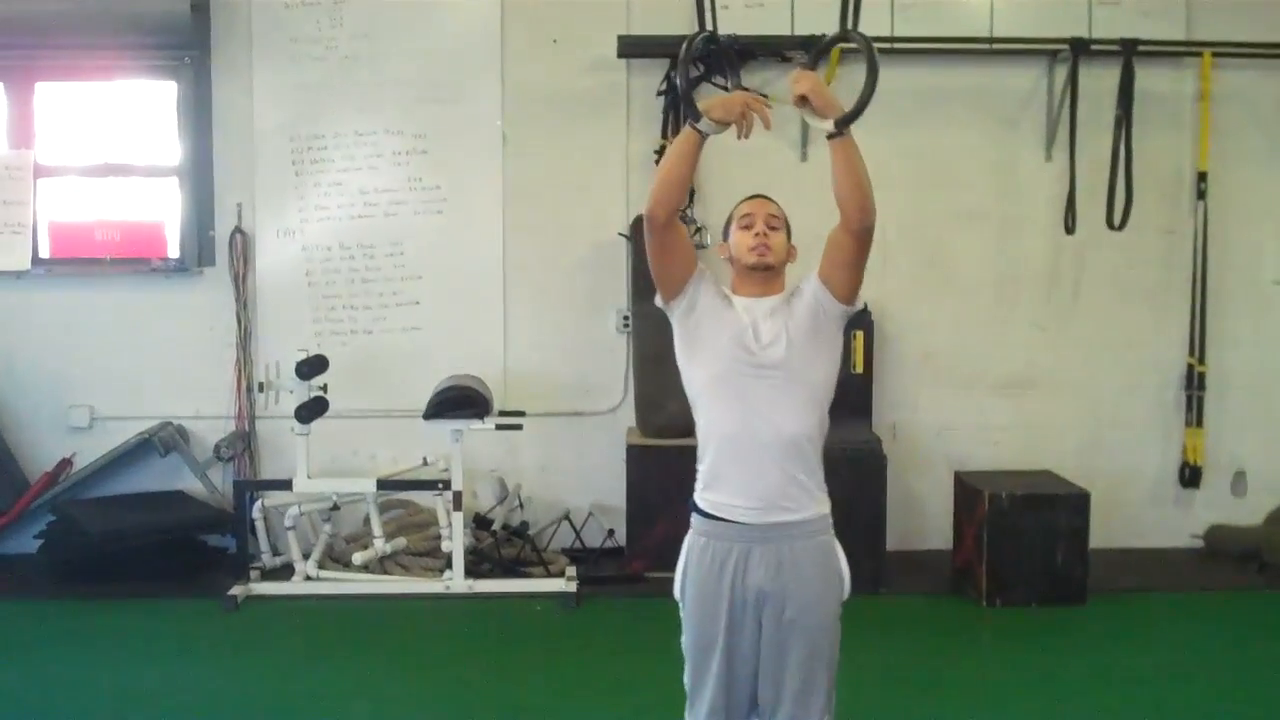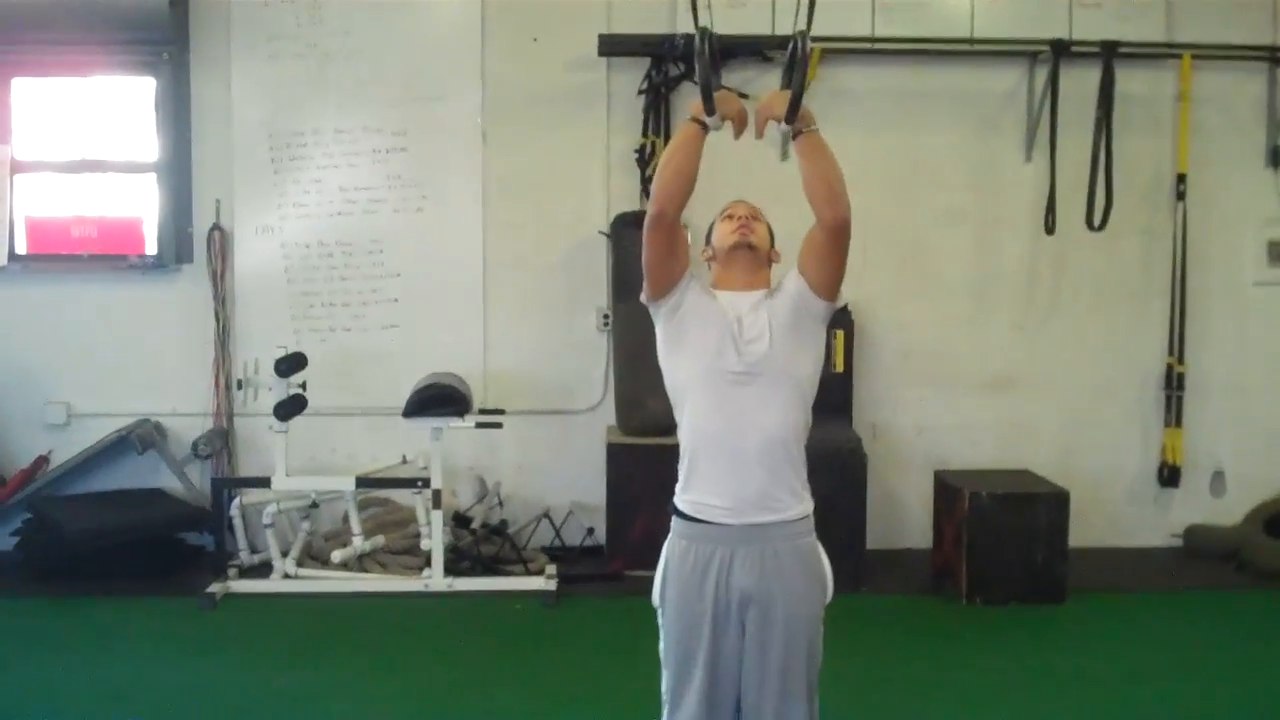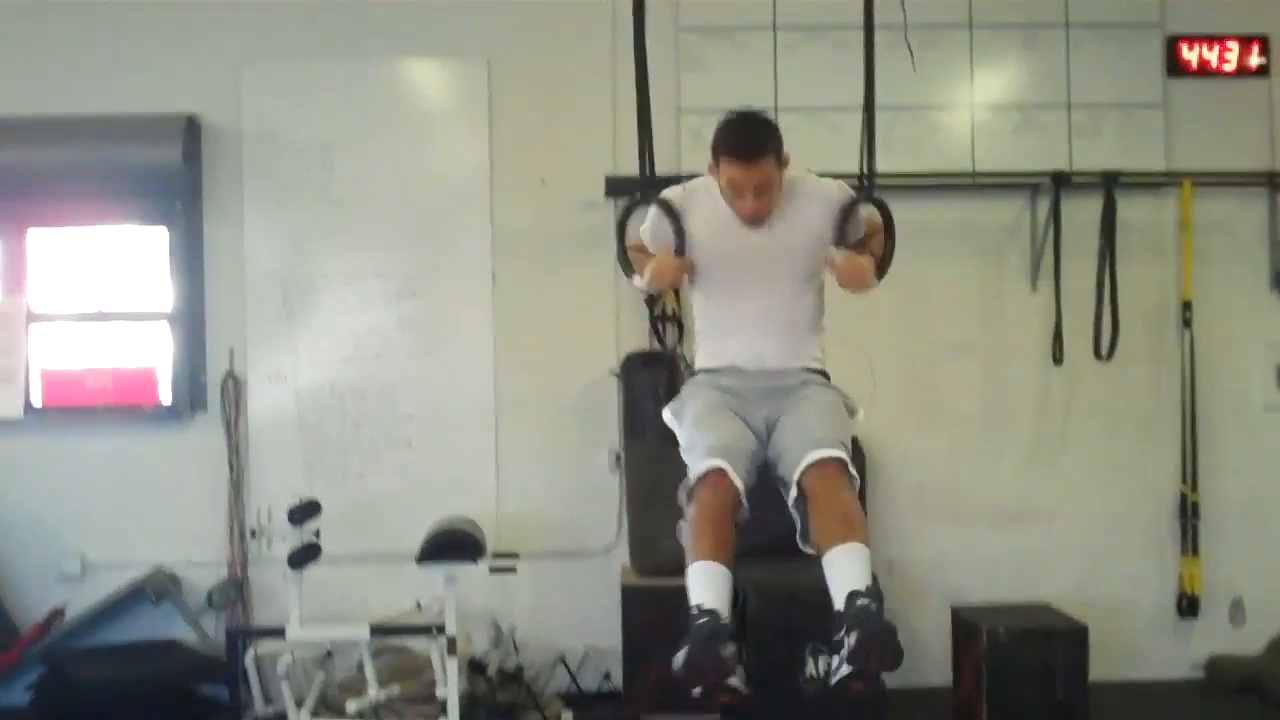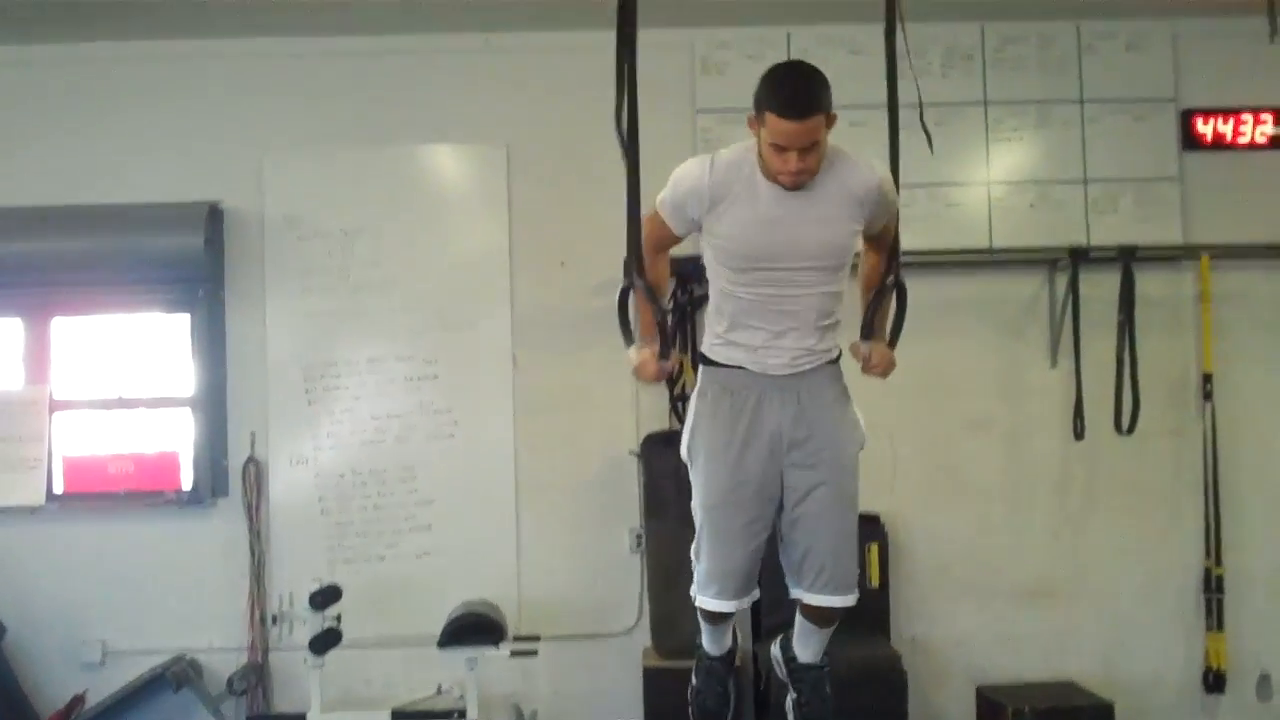
dt=1s
person 1, frame 1
left shoulder: (816, 311)
right shoulder: (697, 308)
left elbow: (859, 220)
right elbow: (658, 214)
left wrist: (836, 121)
right wrist: (703, 123)
left hip: (802, 540)
right hip: (718, 538)
person 1, frame 2
left shoulder: (800, 307)
right shoulder: (680, 306)
left elbow: (834, 215)
right elbow: (662, 211)
left wrist: (802, 124)
right wrist: (700, 117)
left hip: (785, 542)
right hip: (699, 540)
person 1, frame 3
left shoulder: (826, 200)
right shoulder: (680, 205)
left elbow: (875, 232)
right elbow: (638, 254)
left wrist: (866, 262)
right wrist: (651, 270)
left hip: (801, 383)
right hip: (720, 383)
left knee: (825, 470)
right knee: (715, 477)
left ankle: (860, 619)
right ankle: (708, 630)
person 1, frame 4
left shoulder: (864, 186)
right shoulder: (704, 180)
right elbow: (650, 250)
left wrist: (877, 333)
right wrist: (648, 340)
left hip: (819, 389)
right hip: (731, 388)
left knee: (832, 575)
right knee: (723, 572)
left ankle: (804, 659)
right ankle: (715, 653)
